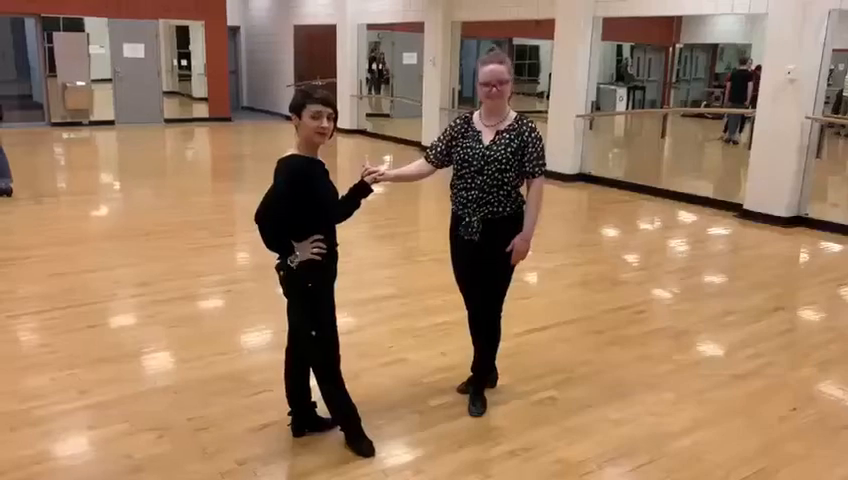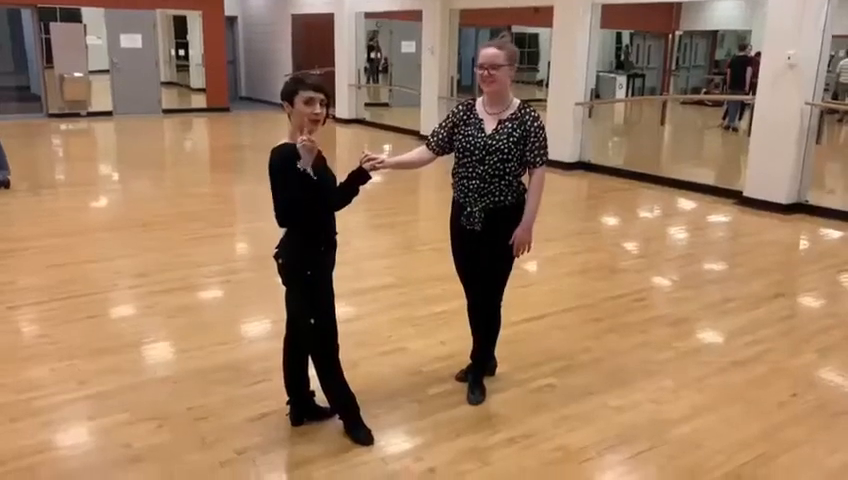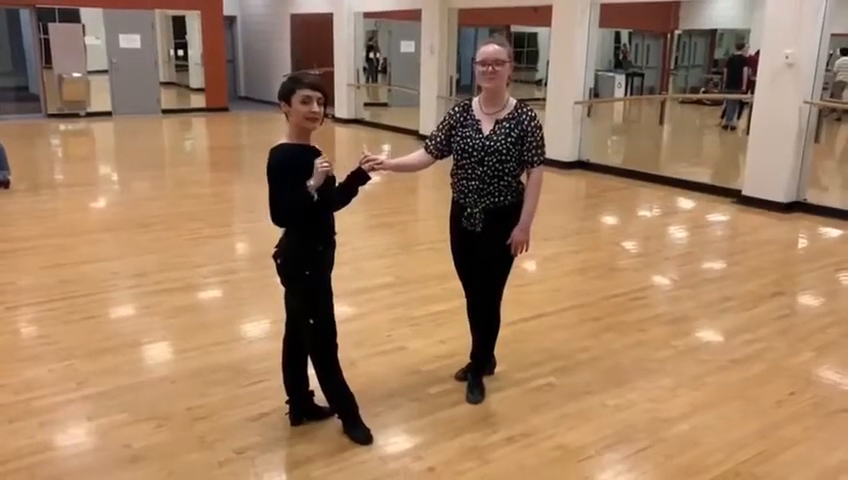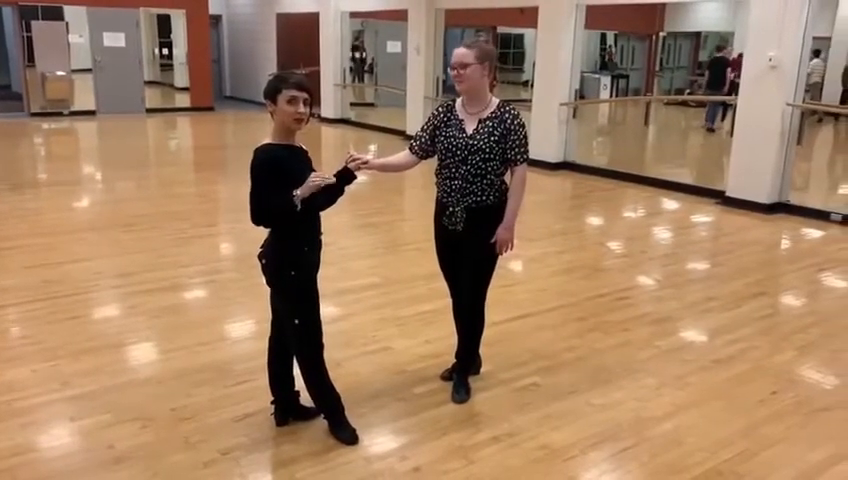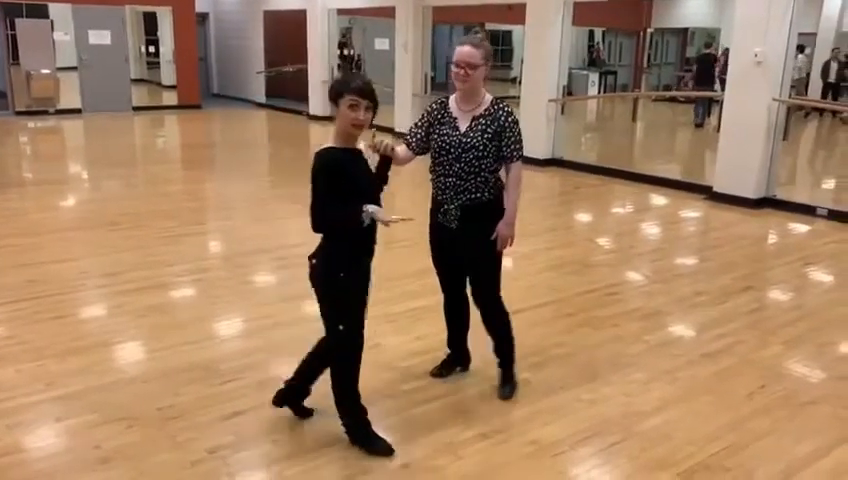
dt=1s
person 1, frame 1
left shoulder: (314, 167)
right shoulder: (293, 169)
left elbow: (331, 214)
right elbow: (265, 218)
left wrist: (362, 187)
right wrist: (291, 252)
left hip: (317, 270)
right hip: (304, 273)
left knee: (302, 345)
right knee: (324, 350)
left ankle: (303, 416)
right ankle: (350, 425)
person 1, frame 2
left shoulder: (312, 153)
right shoulder: (284, 157)
left elbow: (330, 202)
right elbow: (285, 215)
left wrist: (360, 174)
right wrist: (305, 166)
left hip: (317, 254)
right hip: (301, 258)
left knee: (300, 333)
right knee: (322, 338)
left ankle: (301, 406)
right ankle: (349, 413)
person 1, frame 3
left shoulder: (312, 153)
right shoulder: (282, 157)
left elbow: (331, 203)
right elbow: (280, 215)
left wrist: (360, 175)
right wrist: (313, 183)
left hip: (316, 254)
right hip: (300, 258)
left knee: (299, 332)
right knee: (321, 337)
left ankle: (300, 405)
right ankle: (348, 413)
person 1, frame 4
left shoulder: (299, 152)
right shoulder: (267, 157)
left elbow: (317, 203)
right elbow: (260, 215)
left wrist: (345, 175)
right wrist: (299, 193)
left hip: (302, 255)
right hip: (286, 260)
left knee: (285, 333)
right knee: (307, 338)
left ankle: (286, 405)
right ankle: (334, 414)
person 1, frame 5
left shoulder: (356, 155)
right shoulder: (328, 160)
right elbow: (321, 220)
left wrist: (385, 162)
right wrist: (366, 214)
left hip: (356, 263)
right hip: (337, 266)
left knee: (340, 338)
right knee: (347, 345)
left ankle: (291, 392)
right ankle: (357, 428)
person 2, frame 1
left shoulder: (524, 131)
right shoulder: (461, 126)
left elbow: (535, 183)
right elbow: (429, 163)
left wrist: (526, 233)
right wrist: (389, 175)
left hip: (501, 231)
right hip: (463, 229)
left knee: (489, 307)
right knee: (473, 306)
left ankle: (479, 381)
right ankle: (487, 370)
person 2, frame 2
left shoulder: (527, 119)
right shoulder: (462, 113)
left elbow: (537, 173)
right elbow: (430, 151)
left wrist: (527, 224)
right wrist: (389, 162)
left hip: (502, 220)
right hip: (464, 217)
left knee: (488, 296)
right knee: (472, 294)
left ankle: (478, 370)
right ankle: (485, 358)
person 2, frame 3
left shoulder: (524, 118)
right shoulder: (459, 113)
left elbow: (535, 172)
right elbow: (428, 154)
left wrist: (524, 224)
right wrist: (388, 163)
left hip: (501, 220)
right hip: (463, 217)
left knee: (488, 295)
right knee: (472, 293)
left ankle: (477, 368)
right ankle: (485, 358)
person 2, frame 4
left shoulder: (507, 118)
right shoulder: (443, 114)
left elbow: (518, 172)
right elbow: (412, 155)
left wrist: (508, 223)
right wrist: (373, 163)
left hip: (485, 220)
right hip: (447, 217)
left knee: (472, 296)
right knee: (457, 293)
left ankle: (463, 368)
right ankle: (470, 358)
person 2, frame 5
left shoulder: (500, 114)
right shoulder: (437, 111)
left elbow: (514, 168)
right elbow: (407, 152)
left wrist: (509, 219)
right wrist: (389, 151)
left hip: (482, 216)
right hip: (443, 214)
left knee: (486, 294)
right knee: (451, 291)
left ankle: (506, 366)
right ankle: (457, 353)
